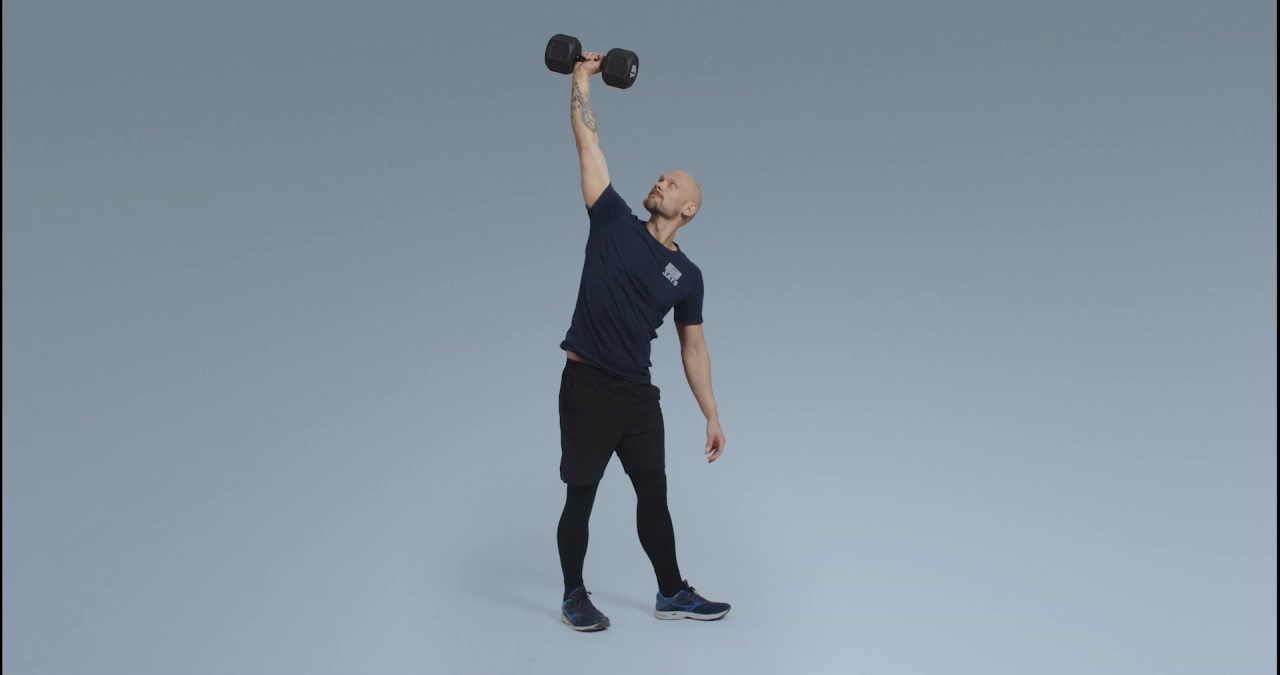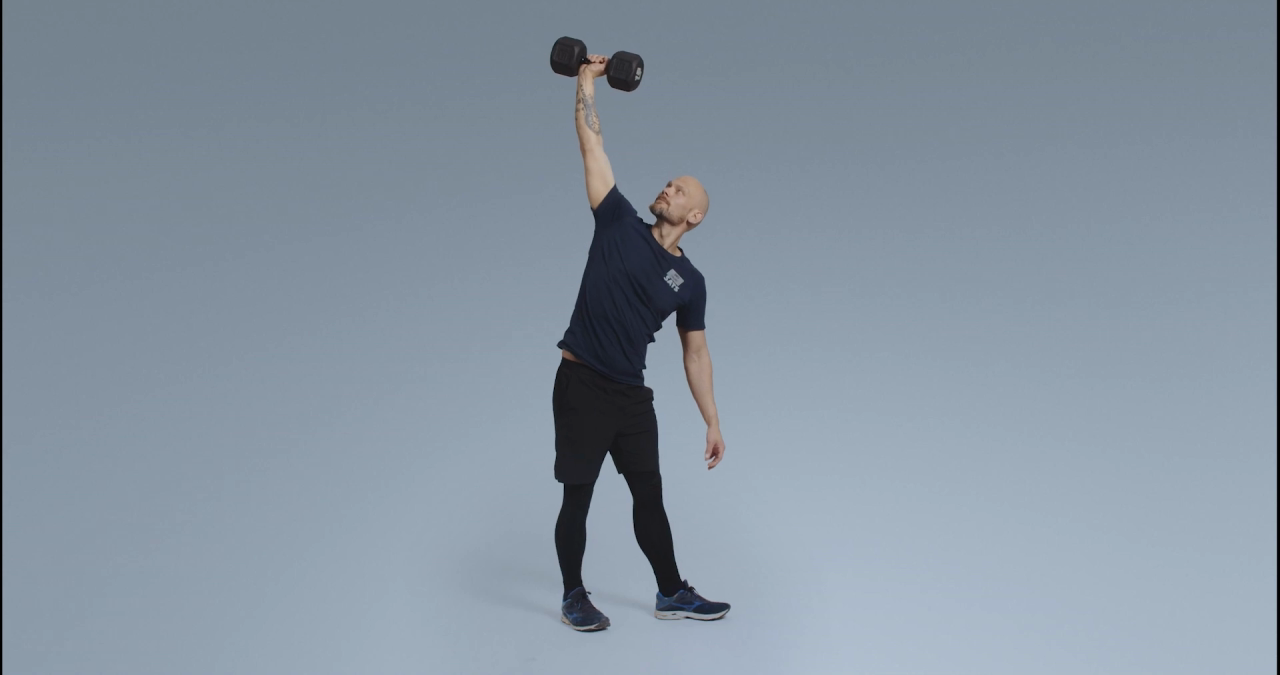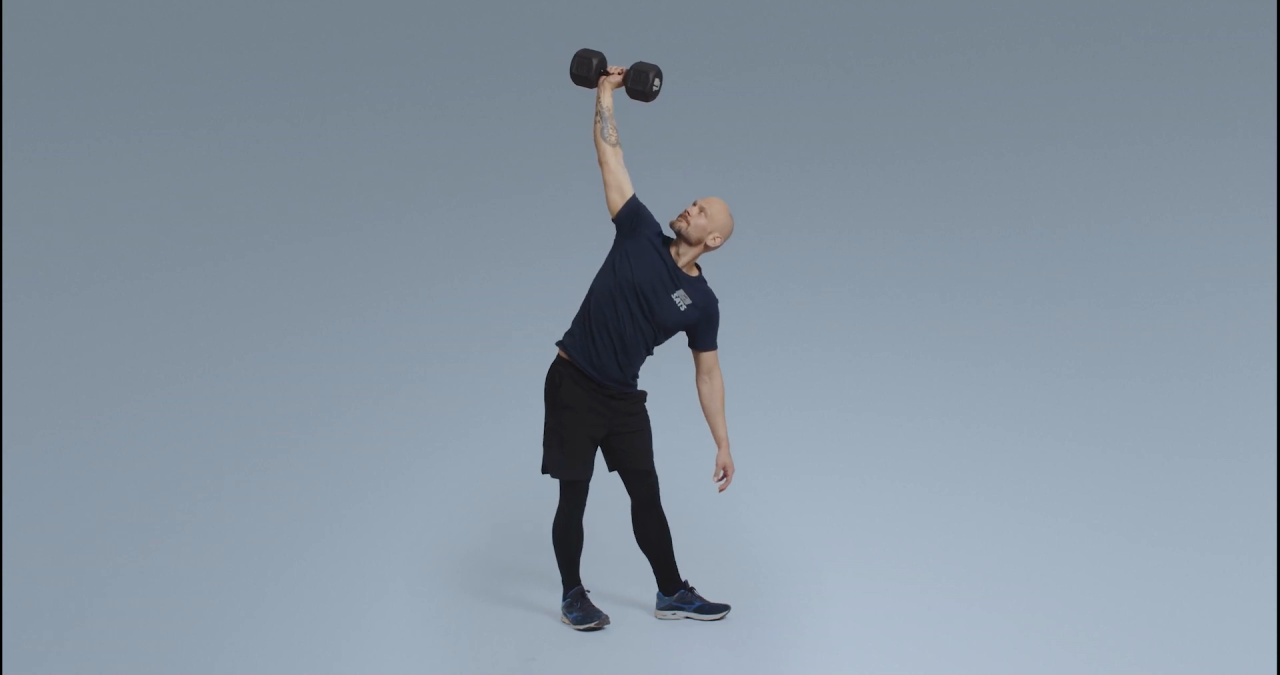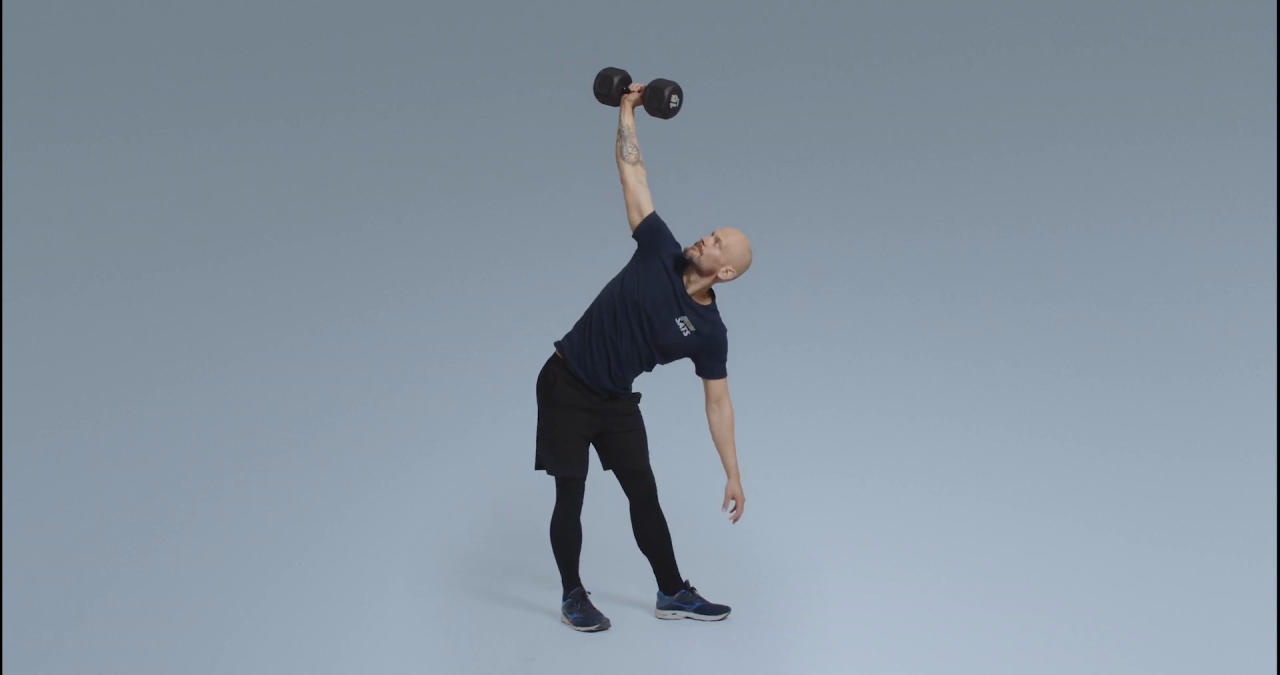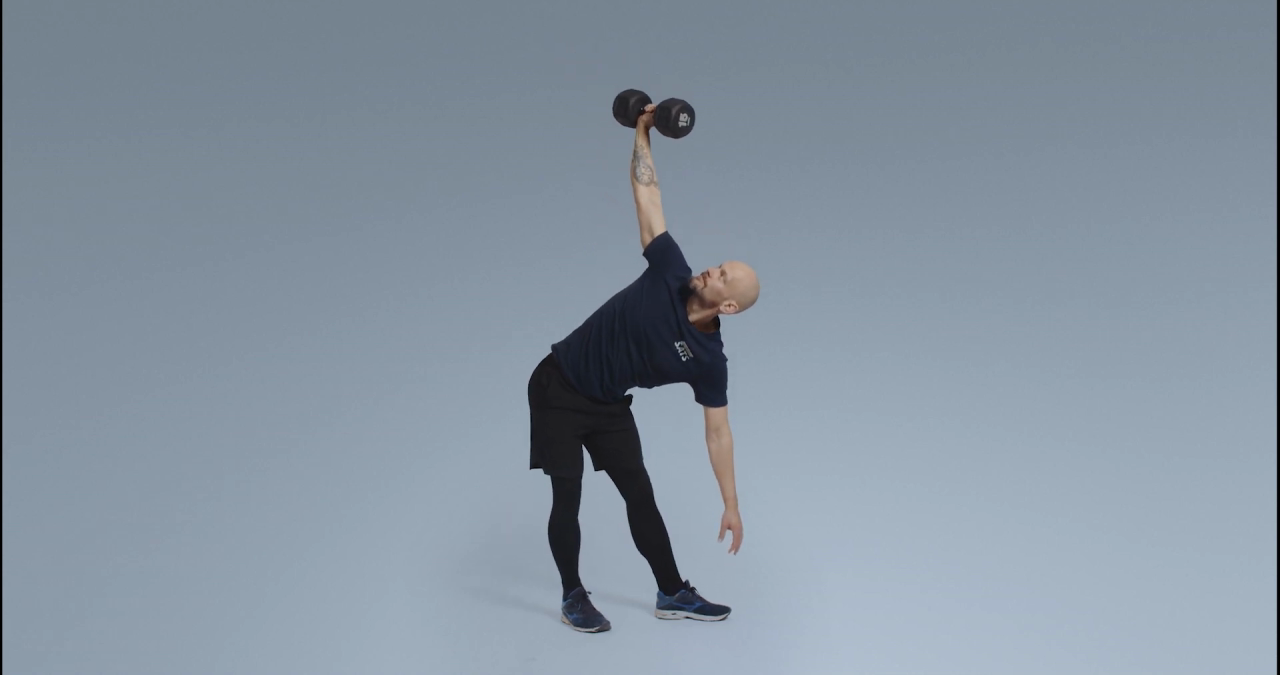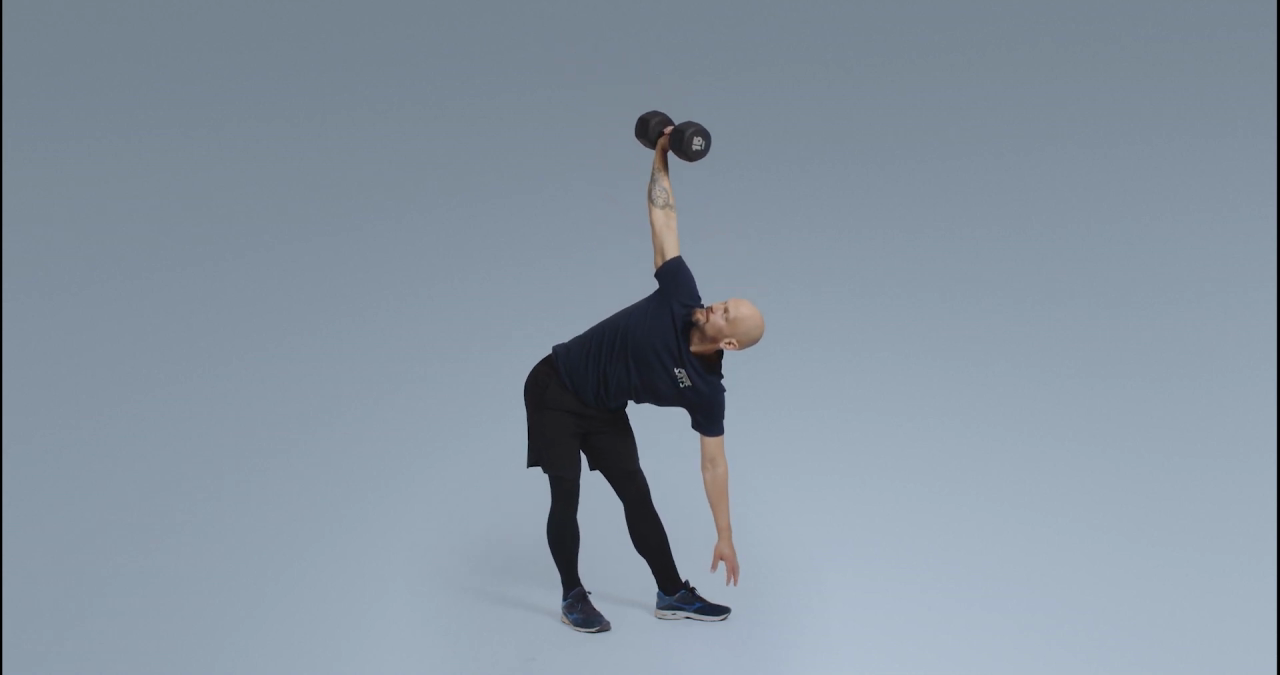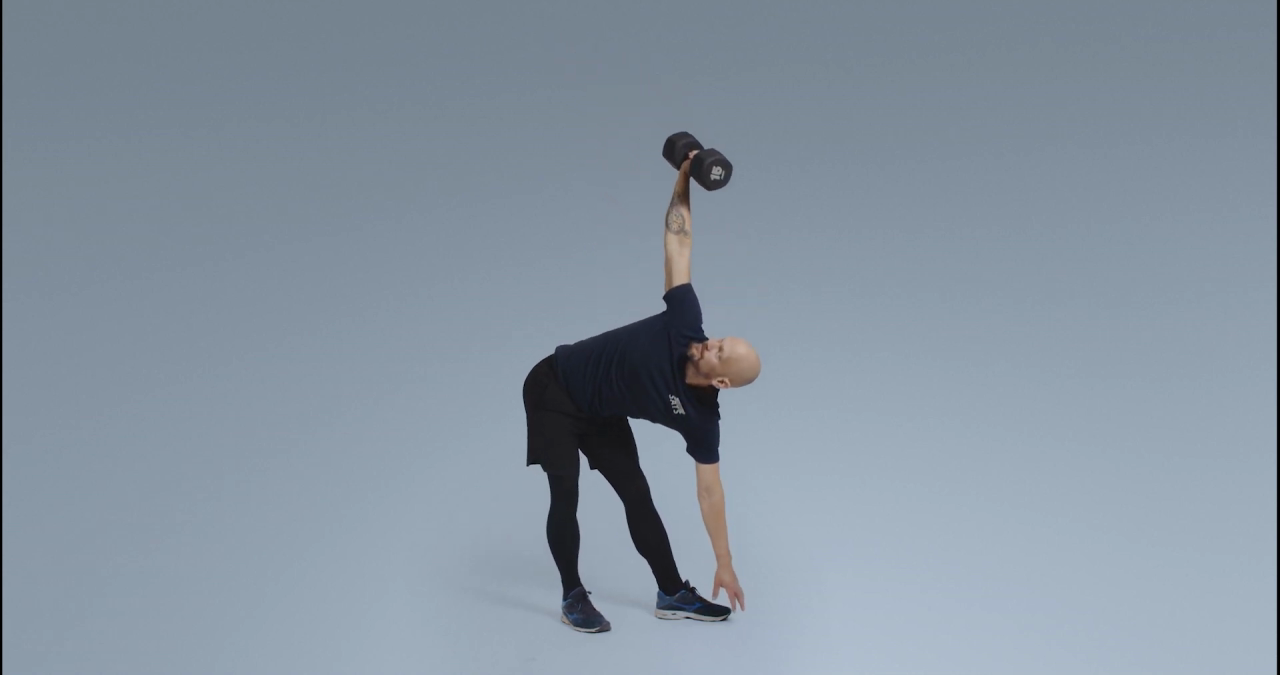
dt=0.4s
person 1, frame 1
left shoulder: (687, 275)
right shoulder: (615, 222)
left elbow: (693, 348)
right elbow: (587, 143)
left wrist: (712, 416)
right wrist: (581, 79)
left hip: (639, 392)
right hip: (588, 385)
left knee: (654, 494)
right knee: (581, 496)
left ankle: (672, 593)
right ankle: (574, 597)
person 1, frame 2
left shoulder: (689, 283)
right shoulder: (619, 224)
left elbow: (696, 354)
right elbow: (591, 146)
left wrist: (713, 422)
right wrist: (586, 81)
left hip: (631, 393)
right hip: (582, 385)
left knee: (649, 495)
right knee: (578, 497)
left ankle: (672, 594)
right ankle: (573, 598)
person 1, frame 3
left shoulder: (701, 303)
right shoulder: (641, 235)
left elbow: (707, 374)
right elbow: (610, 158)
left wrist: (723, 444)
right wrist: (605, 93)
left hip: (624, 397)
right hip: (573, 386)
left knee: (647, 494)
right knee: (575, 497)
left ankle: (672, 593)
right ankle: (573, 597)
person 1, frame 4
left shoulder: (709, 333)
right shoulder: (660, 252)
left elbow: (718, 403)
right elbow: (632, 176)
left wrist: (733, 474)
right wrist: (627, 111)
left hip: (615, 400)
right hip: (565, 386)
left knee: (644, 493)
right knee: (570, 496)
left ankle: (673, 593)
right ankle: (573, 597)
person 1, frame 5
left shoulder: (707, 361)
right shoulder: (670, 273)
left elbow: (718, 432)
right elbow: (646, 195)
left wrist: (731, 505)
right wrist: (642, 132)
left hip: (608, 404)
right hip: (557, 388)
left knee: (640, 493)
right knee: (568, 496)
left ankle: (672, 593)
right ankle: (573, 597)
person 1, frame 6
left shoulder: (705, 390)
right shoulder: (681, 298)
left elbow: (713, 463)
right elbow: (662, 216)
left wrist: (724, 537)
right wrist: (660, 154)
left hip: (603, 409)
right hip: (554, 389)
left knee: (636, 493)
right knee: (567, 495)
left ankle: (672, 594)
right ankle: (573, 597)
person 1, frame 7
left shoulder: (700, 417)
right shoulder: (686, 326)
left elbow: (710, 490)
right elbow: (677, 242)
left wrist: (725, 566)
right wrist: (684, 179)
left hip: (601, 412)
right hip: (553, 389)
left knee: (636, 492)
right knee: (566, 492)
left ankle: (672, 593)
right ankle: (573, 598)
